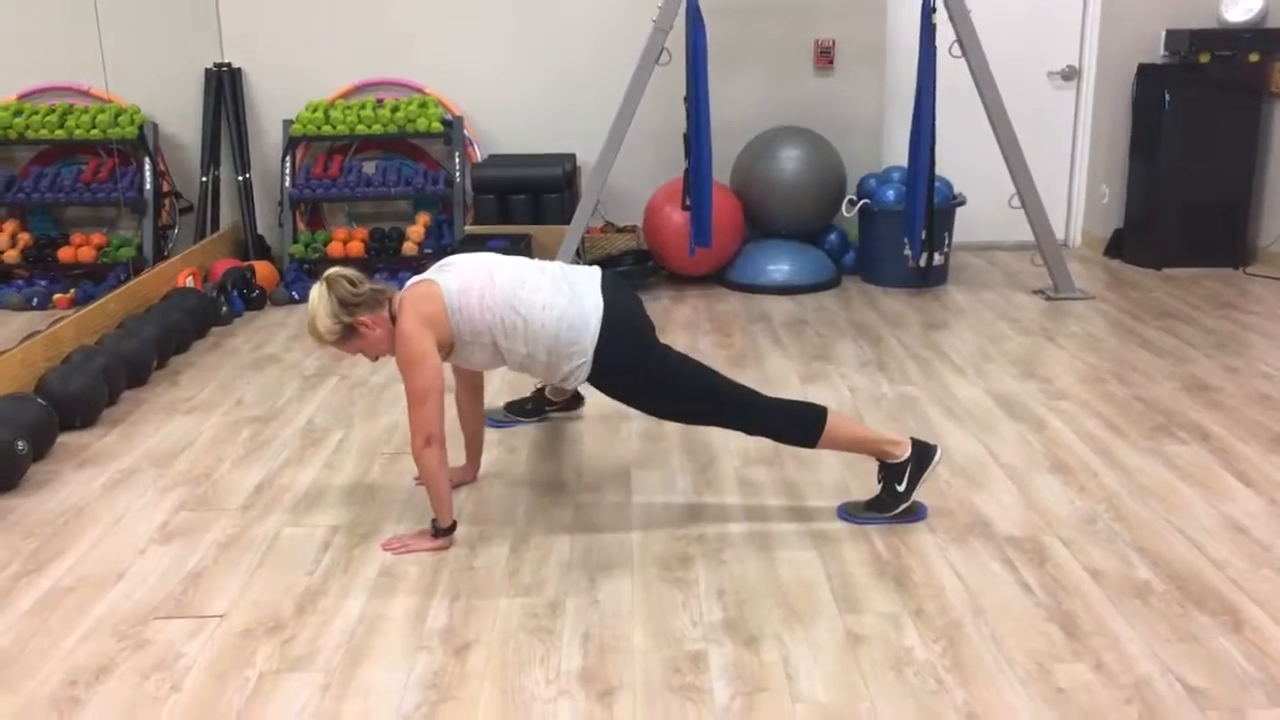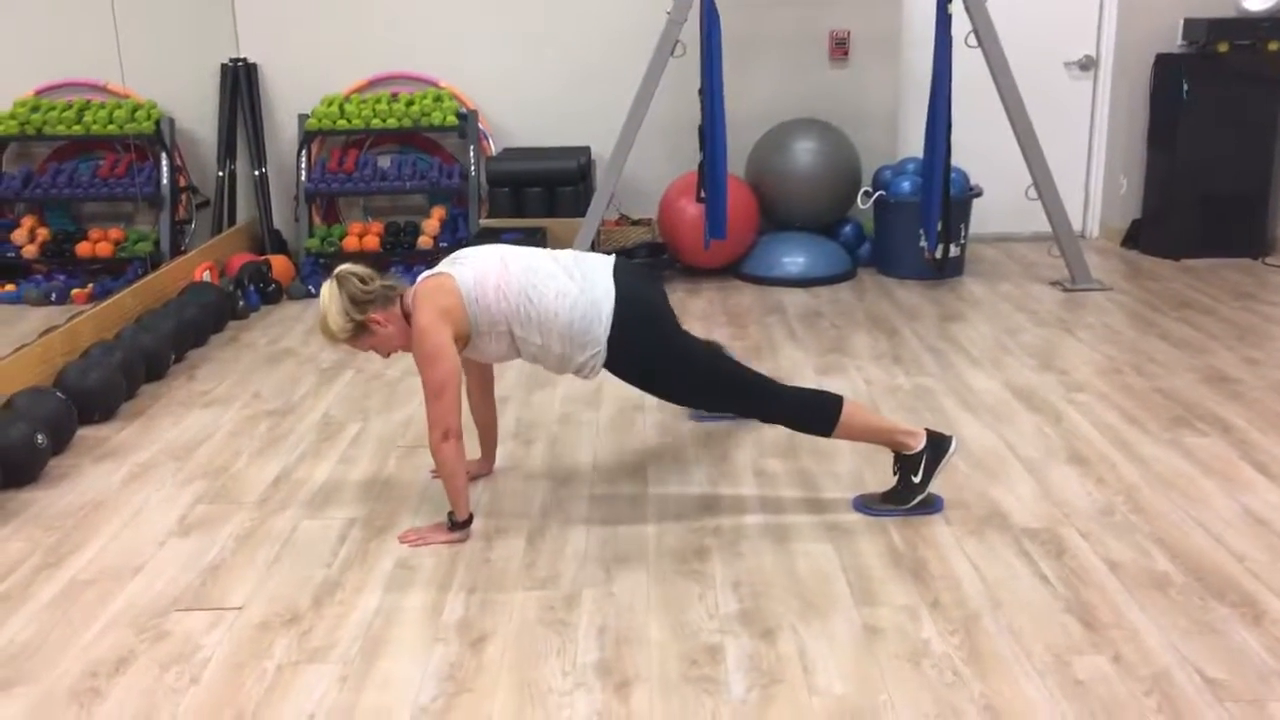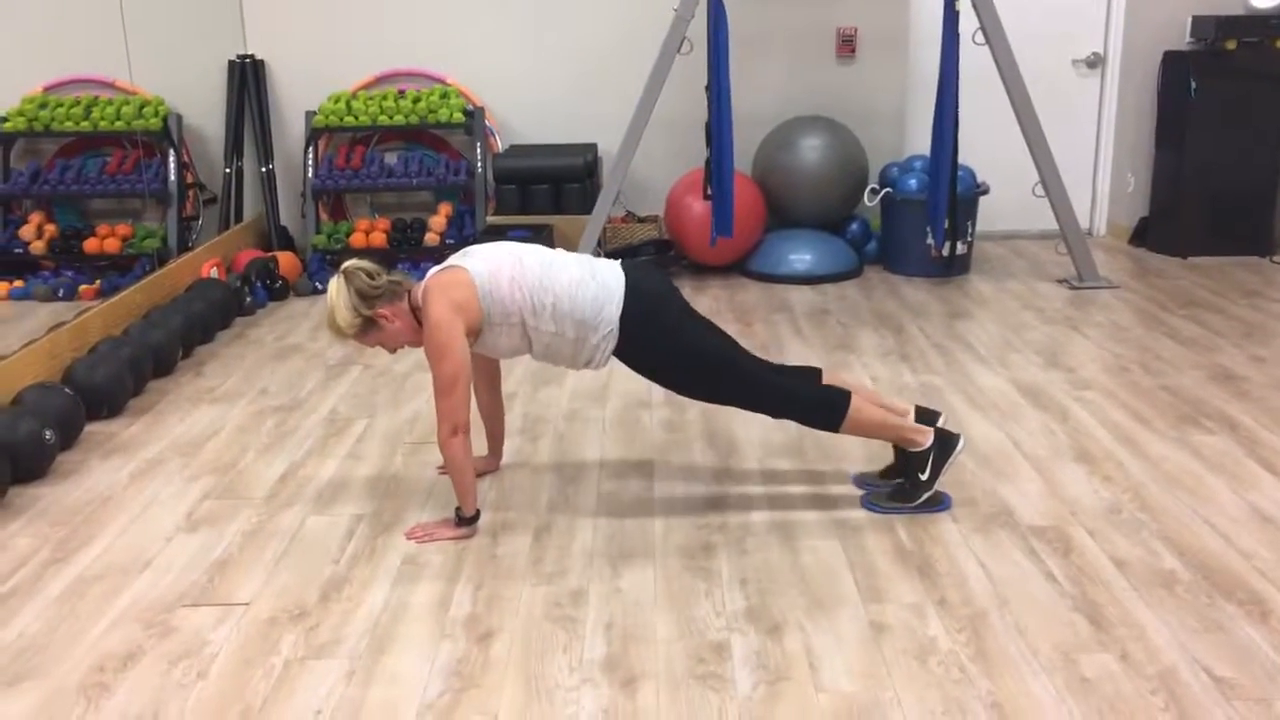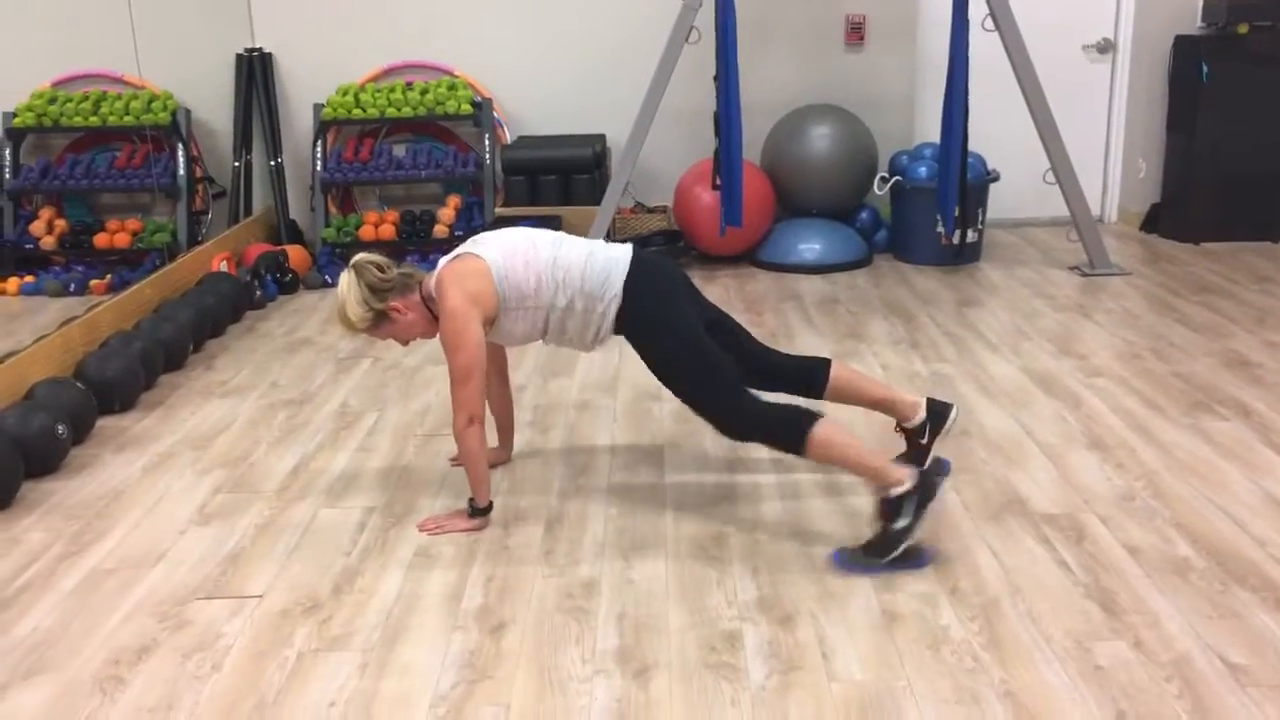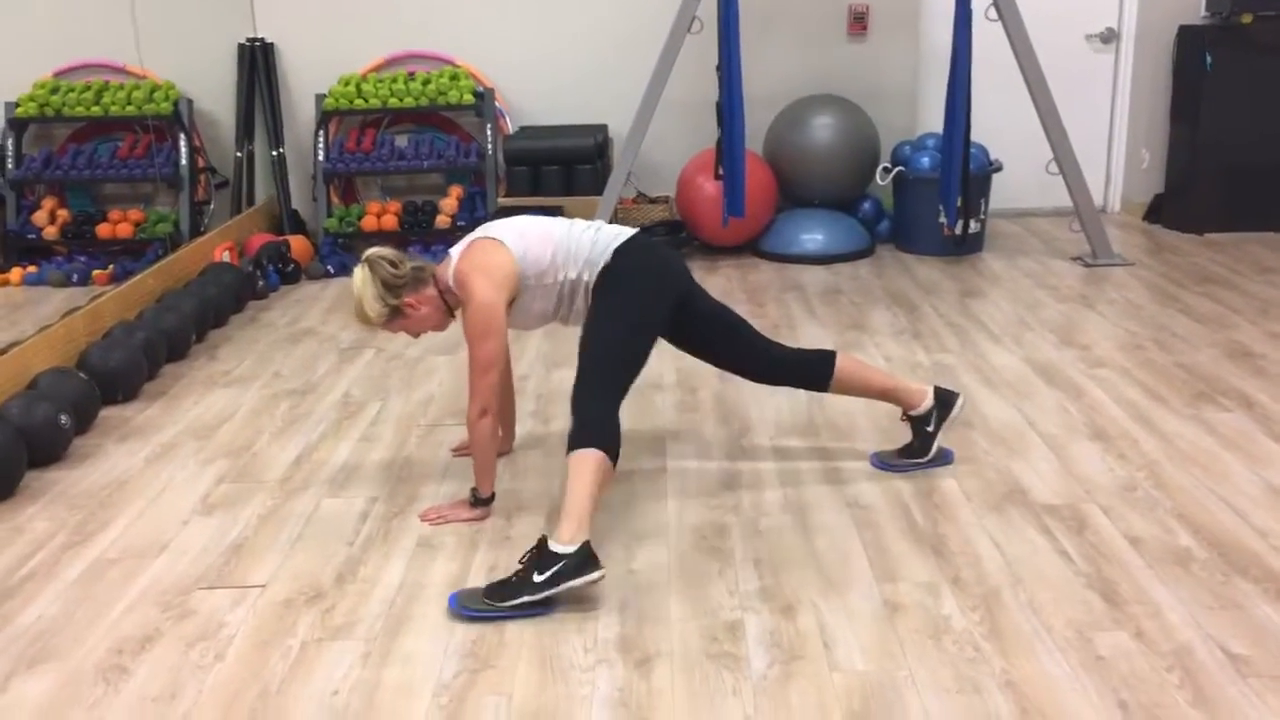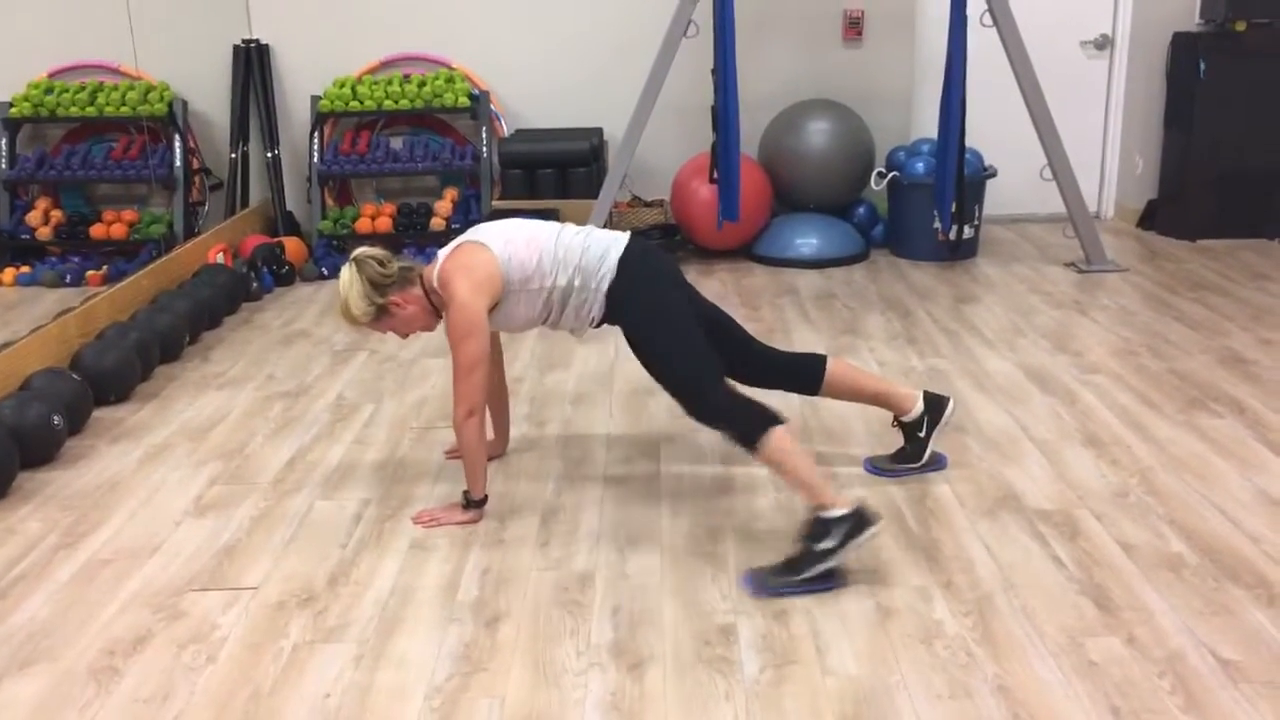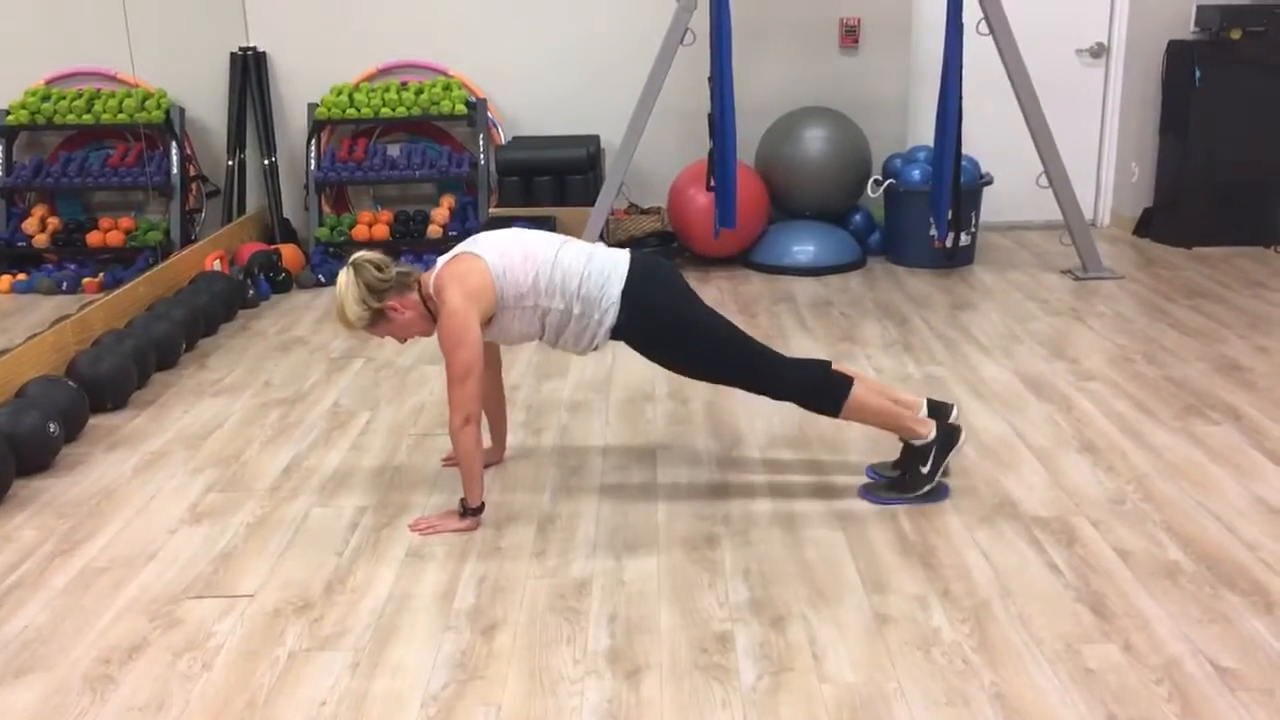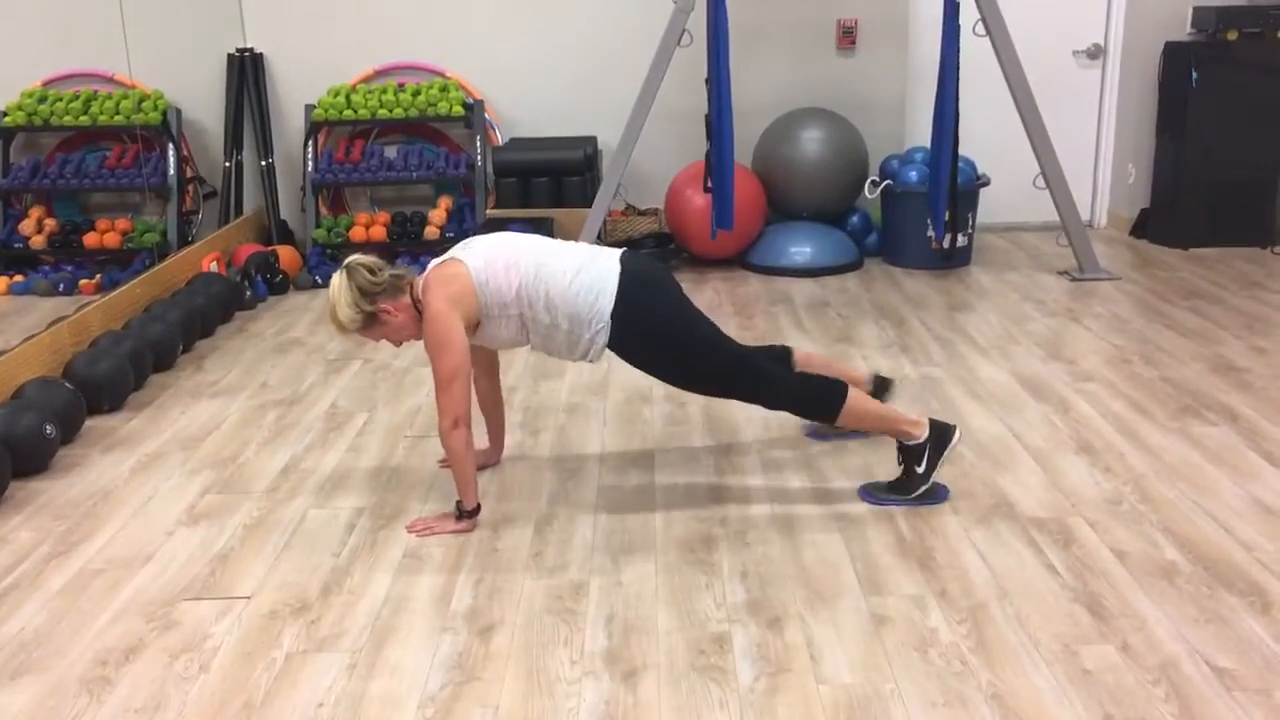
dt=0.4s
person 1, frame 1
left shoulder: (412, 323)
right shoulder: (431, 294)
left elbow: (426, 439)
right elbow: (469, 379)
left wrist: (441, 527)
right wrist: (470, 466)
left hip: (601, 343)
right hip: (599, 298)
left knee: (737, 409)
left ankle: (900, 453)
right ankle: (558, 390)
person 1, frame 2
left shoulder: (427, 318)
right shoulder: (445, 290)
left elbow: (443, 431)
right elbow: (479, 375)
left wrist: (458, 520)
right wrist: (486, 459)
left hip: (616, 326)
right hip: (615, 283)
left knee: (755, 396)
left ankle: (914, 442)
person 1, frame 3
left shoulder: (439, 310)
right shoulder: (452, 290)
left elbow: (452, 426)
right elbow: (487, 376)
left wrist: (465, 516)
right wrist: (493, 456)
left hip: (628, 319)
right hip: (629, 292)
left knee: (763, 392)
right knee: (757, 375)
left ankle: (920, 441)
right ankle: (905, 413)
person 1, frame 4
left shoulder: (455, 298)
right shoulder: (459, 280)
left elbow: (467, 416)
right elbow: (494, 366)
left wrist: (478, 506)
right wrist: (503, 447)
left hip: (634, 293)
right hip: (635, 278)
left knee: (735, 409)
right knee: (764, 368)
left ankle: (901, 483)
right ankle: (917, 411)
person 1, frame 5
left shoulder: (476, 283)
right shoulder: (460, 271)
left elbow: (482, 400)
right elbow: (499, 370)
left wrist: (480, 497)
right wrist: (504, 439)
left hip: (632, 270)
right hip: (642, 271)
left knee: (592, 403)
right knee: (768, 362)
left ankle: (567, 550)
right ankle: (924, 401)
person 1, frame 6
left shoulder: (458, 287)
right shoulder: (452, 272)
left elbow: (468, 405)
right elbow: (492, 366)
left wrist: (473, 501)
right wrist: (499, 441)
left hip: (629, 278)
right hip: (629, 275)
left knee: (707, 396)
right knee: (761, 365)
left ankle: (834, 513)
right ankle: (913, 406)
person 1, frame 7
left shoulder: (453, 296)
right shoulder: (458, 279)
left elbow: (463, 413)
right elbow: (489, 373)
left wrist: (469, 508)
right wrist: (496, 448)
left hip: (633, 301)
right hip: (632, 285)
left knee: (767, 375)
right knee: (765, 368)
left ankle: (924, 433)
right ankle: (918, 406)
person 1, frame 8
left shoulder: (438, 302)
right shoulder: (454, 282)
left elbow: (452, 417)
right elbow: (485, 367)
left wrist: (466, 510)
right wrist: (494, 448)
left hip: (625, 312)
right hip: (626, 280)
left knee: (758, 384)
right knee: (742, 365)
left ankle: (918, 434)
right ankle: (862, 383)
